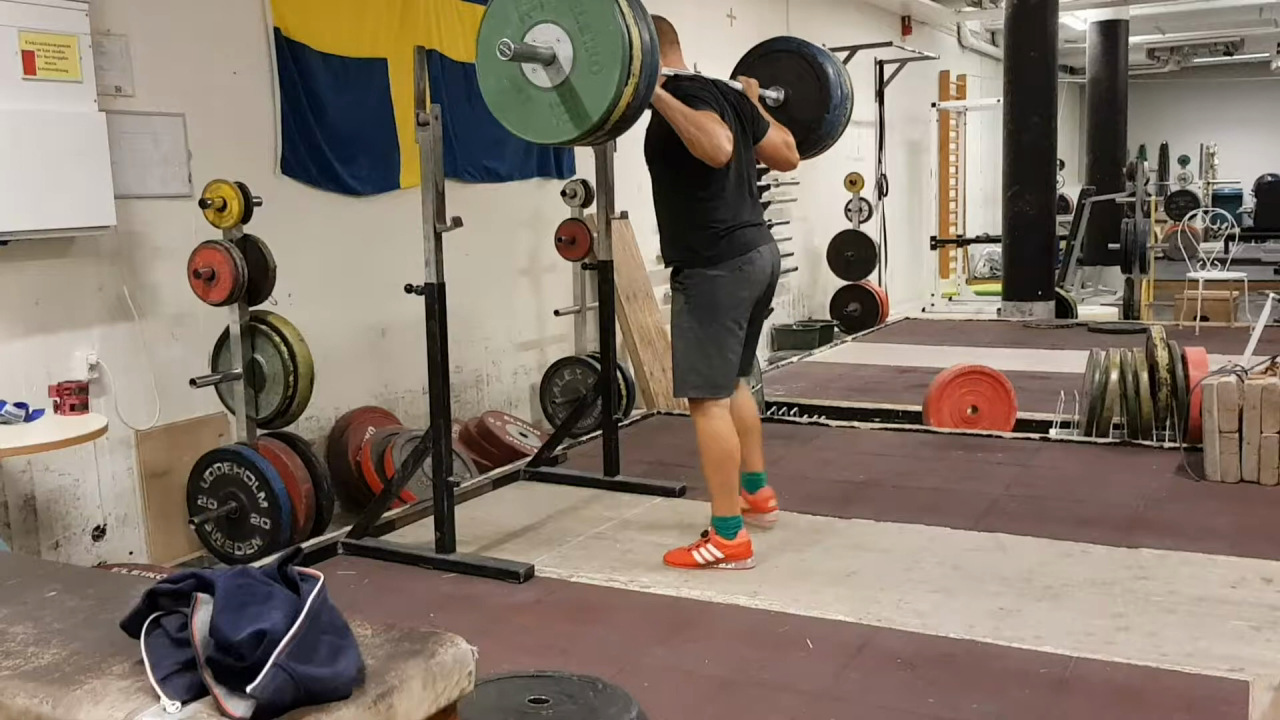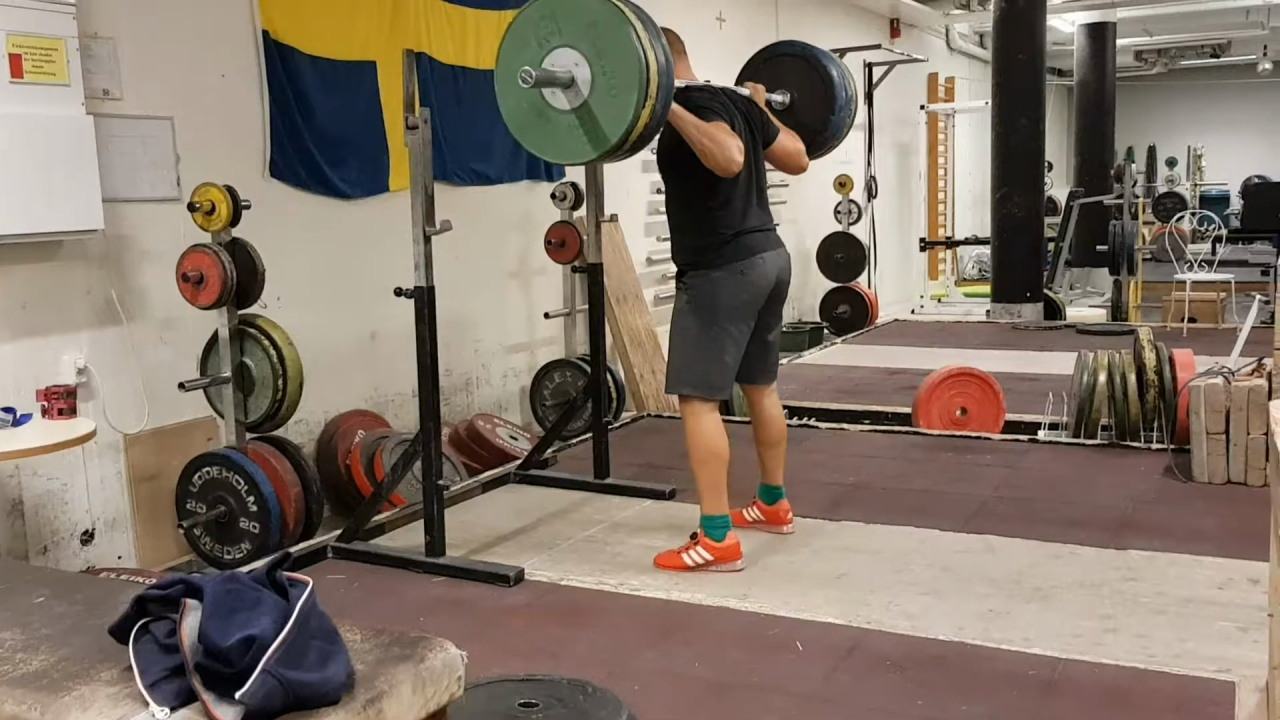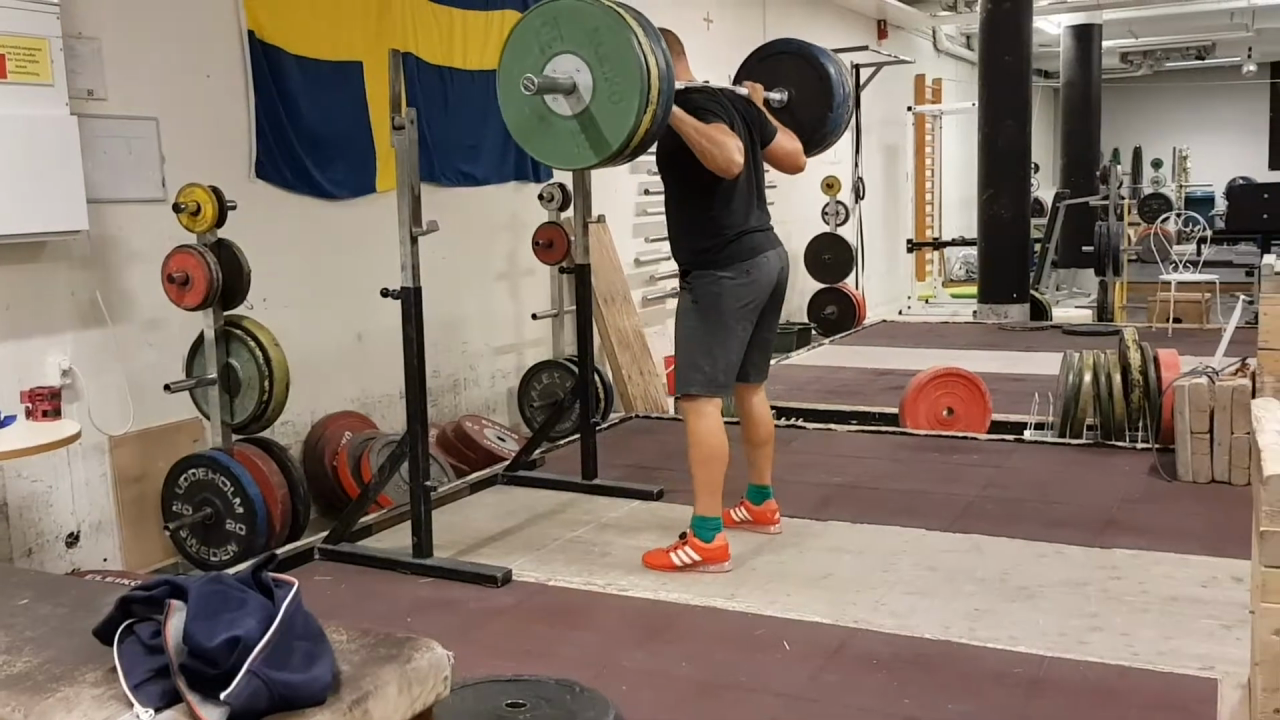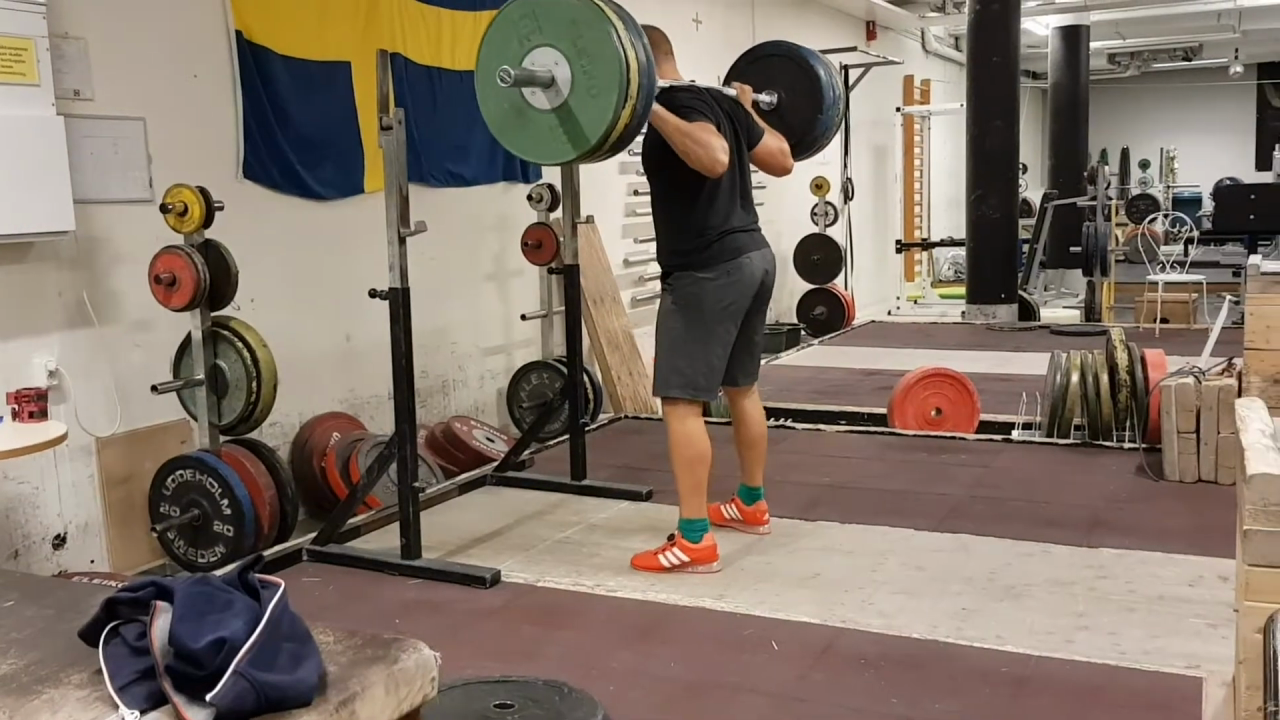
dt=0.4s
person 1, frame 1
left shoulder: (684, 94)
right shoulder: (725, 94)
left elbow: (717, 148)
right elbow: (787, 156)
left wrist: (655, 92)
right wrist: (755, 104)
left hip: (716, 265)
right hip: (756, 252)
left knee: (707, 397)
right knee: (729, 382)
left ankle: (728, 537)
right ankle: (756, 492)
person 1, frame 2
left shoulder: (695, 105)
right shoulder: (735, 102)
left elbow: (729, 159)
right elbow: (797, 158)
left wrist: (666, 107)
right wrist: (763, 109)
left hip: (721, 270)
right hip: (766, 257)
left knee: (698, 399)
right knee: (760, 387)
left ankle: (717, 539)
right ankle: (773, 504)
person 1, frame 3
left shoulder: (693, 107)
right shoulder: (734, 103)
left elbow: (730, 160)
right elbow: (795, 158)
left wrist: (668, 109)
right wrist: (762, 108)
left hip: (723, 270)
right hip: (766, 257)
left knee: (700, 399)
right knee: (748, 386)
left ankle: (706, 540)
right ankle: (761, 503)
person 1, frame 4
left shoulder: (679, 106)
right shoulder: (721, 102)
left elbow: (714, 159)
right elbow: (782, 161)
left wrist: (650, 107)
right wrist: (749, 110)
left hip: (707, 270)
right hip: (752, 257)
left knee: (681, 402)
right knee: (741, 388)
left ankle: (693, 541)
right ankle: (751, 504)
